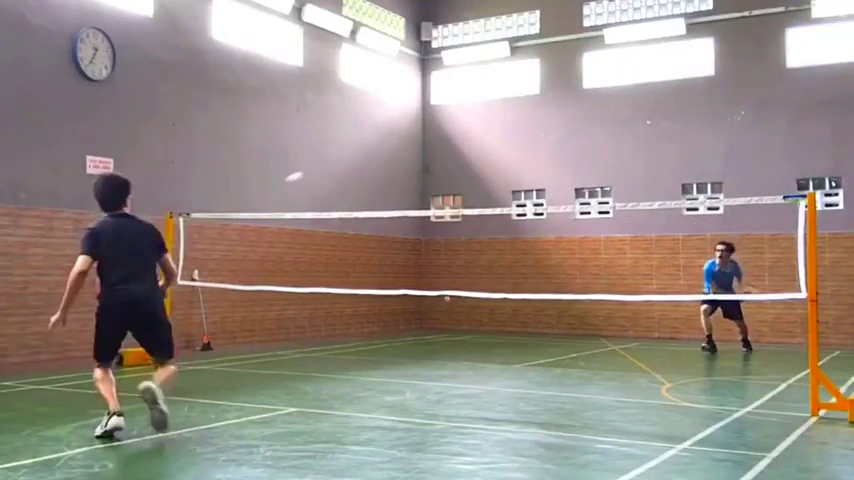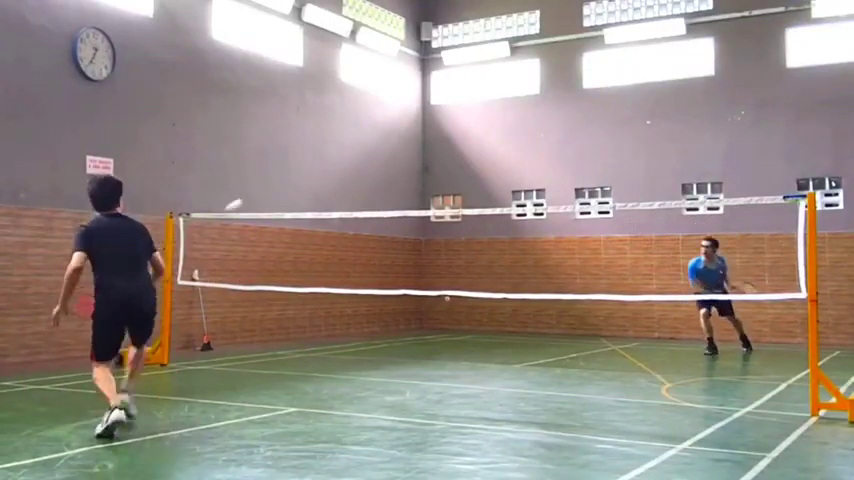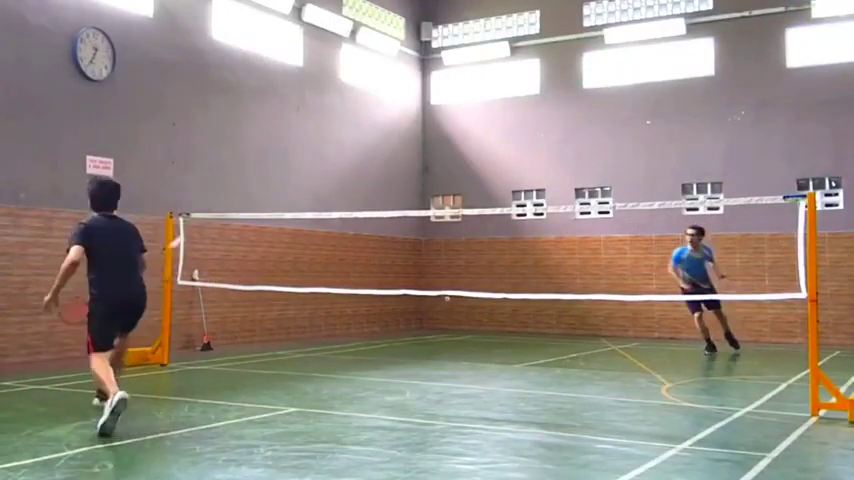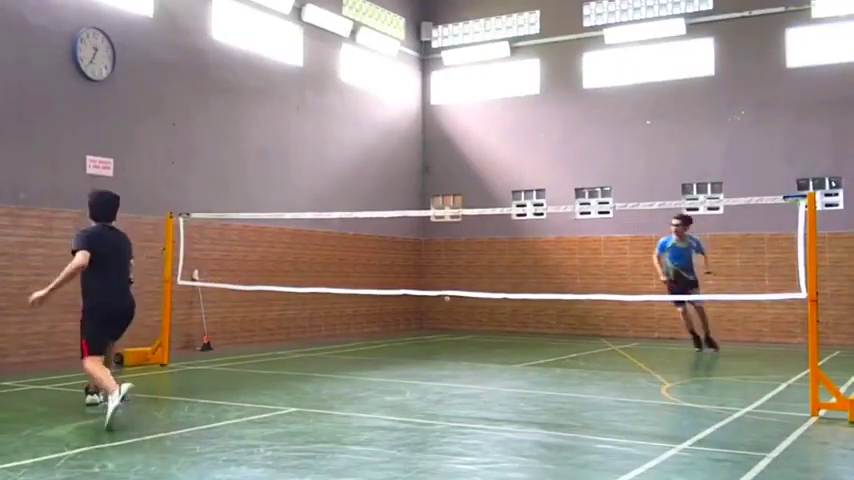
dt=0.1s
person 1, frame 1
left shoulder: (95, 232)
right shoulder: (148, 229)
left elbow: (81, 269)
right elbow: (171, 271)
left wrist: (63, 310)
right wrist: (161, 289)
left hip: (113, 305)
right hip: (150, 304)
left knee: (102, 369)
right knee: (166, 365)
left ankle: (114, 413)
right ankle: (153, 387)
person 1, frame 2
left shoulder: (88, 231)
right shoulder: (139, 228)
left elbow: (75, 267)
right elbow: (159, 268)
left wrist: (61, 305)
left hip: (109, 302)
right hip: (143, 300)
left knee: (100, 366)
right knee: (137, 346)
left ankle: (115, 407)
right ankle: (126, 393)
person 1, frame 3
left shoulder: (87, 229)
right shoulder: (131, 230)
left elbow: (73, 260)
right elbow: (143, 265)
left wrist: (54, 292)
left hip: (106, 298)
right hip: (137, 298)
left knee: (98, 358)
right knee: (120, 337)
left ankle: (114, 396)
right ankle: (109, 391)
person 1, frame 4
left shoulder: (86, 236)
right shoulder: (124, 239)
left elbow: (80, 263)
left wrist: (47, 291)
left hip: (98, 306)
right hip: (125, 306)
left knee: (92, 362)
right knee: (107, 344)
left ankle: (114, 391)
right ankle: (96, 389)
person 2, frame 1
left shoulder: (734, 265)
right shoulder: (709, 267)
left elbow: (740, 280)
right elbow: (713, 289)
right wrist: (724, 294)
left hip: (729, 294)
right hip: (712, 295)
left knee: (740, 322)
right knee: (704, 309)
left ankle: (745, 342)
right ankle: (710, 342)
person 2, frame 2
left shoulder: (720, 260)
right shoulder: (694, 264)
left elbow: (725, 274)
right elbow: (694, 285)
left wrist: (729, 286)
right wrist: (710, 293)
left hip: (720, 292)
right hip: (704, 294)
left knee: (732, 318)
right knee: (704, 313)
left ankle: (744, 340)
right ankle: (711, 344)
person 2, frame 3
left shoulder: (706, 251)
right shoulder: (679, 253)
left elbow: (713, 262)
right elbow: (672, 270)
left wrist: (719, 273)
right wrist: (683, 284)
left hip: (706, 286)
right hip: (690, 288)
left knee: (718, 313)
right knee: (698, 315)
left ankle: (729, 335)
right ankle: (709, 344)
person 2, frame 4
left shoulder: (693, 241)
right shoulder: (665, 242)
left elbow: (704, 255)
right elbow: (656, 257)
left wrist: (707, 267)
right wrist: (662, 275)
left hip: (689, 278)
right hip: (672, 280)
left knee: (699, 308)
right knee: (682, 309)
left ankle: (708, 338)
right ankle: (695, 337)
